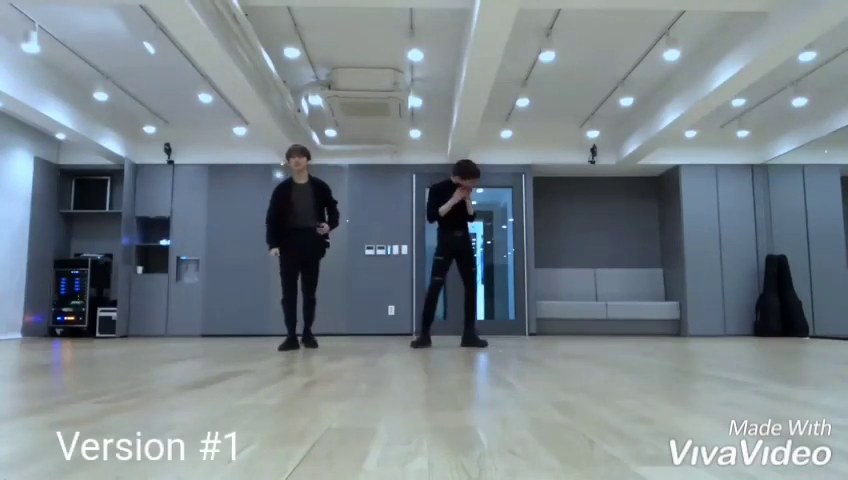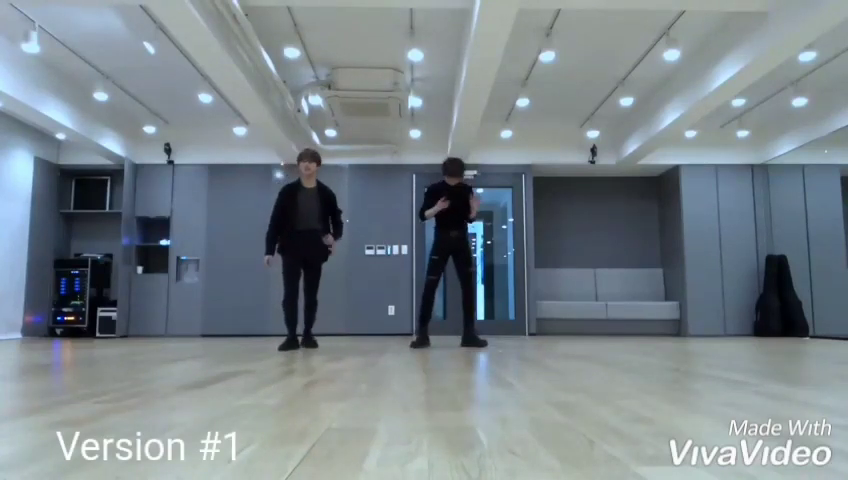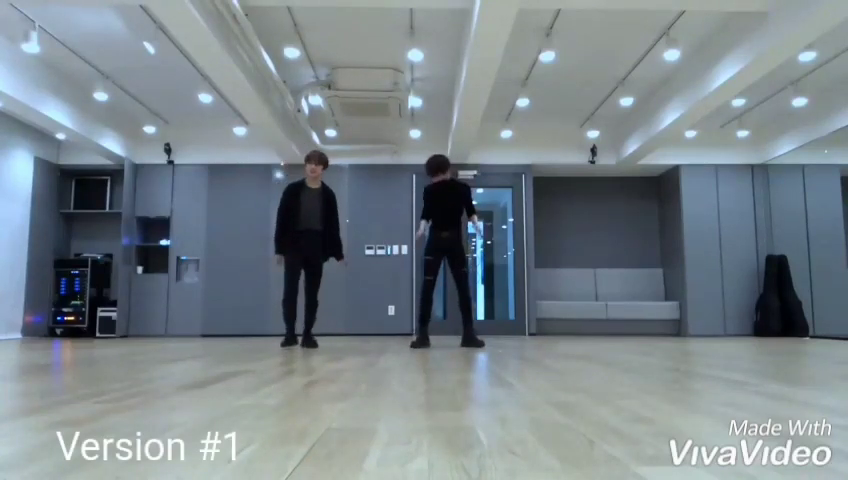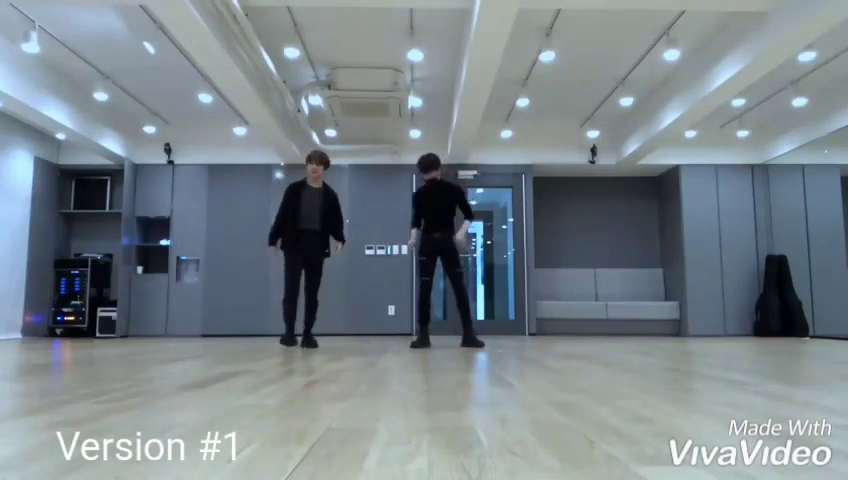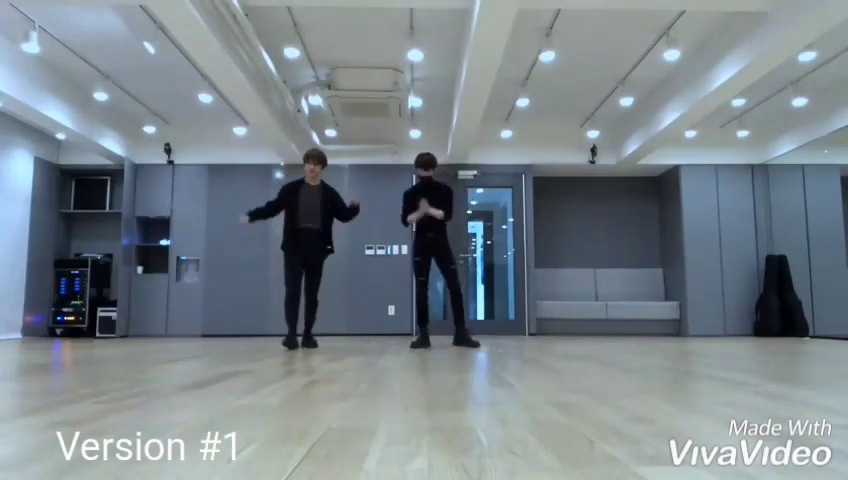
dt=0.2s
person 1, frame 1
left shoulder: (320, 187)
right shoulder: (281, 190)
left elbow: (333, 210)
right elbow: (272, 219)
left wrist: (330, 225)
right wrist: (273, 244)
left hip: (312, 243)
right hip: (288, 244)
left knee: (309, 291)
right knee: (289, 292)
left ankle: (307, 333)
right ankle: (291, 336)
person 1, frame 2
left shoulder: (326, 193)
right shoulder: (288, 191)
left elbow: (336, 218)
right elbow: (276, 221)
left wrist: (334, 236)
right wrist: (269, 249)
left hip: (316, 247)
right hip: (292, 245)
left knee: (311, 293)
right knee: (290, 292)
left ankle: (307, 334)
right ankle: (291, 336)
person 1, frame 3
left shoulder: (328, 195)
right shoulder: (292, 190)
left elbow: (333, 225)
right elbow: (282, 220)
left wrist: (338, 253)
right wrist: (279, 249)
left hip: (317, 247)
right hip: (294, 245)
left knee: (312, 293)
right knee: (290, 290)
left ankle: (308, 334)
right ankle: (290, 333)
person 1, frame 4
left shoulder: (329, 195)
right shoulder: (294, 189)
left elbow: (336, 221)
right elbow: (283, 216)
left wrist: (340, 239)
right wrist: (273, 240)
left hip: (317, 246)
right hip: (294, 245)
left knee: (312, 292)
right knee: (291, 289)
left ankle: (307, 334)
right ankle: (289, 332)
person 1, frame 5
left shoulder: (329, 193)
right shoulder: (291, 189)
left elbow: (343, 215)
right elbow: (272, 208)
left wrist: (354, 207)
right wrist: (252, 215)
left hip: (317, 245)
right hip: (294, 244)
left knee: (312, 292)
right knee: (292, 290)
left ankle: (308, 334)
right ankle: (291, 334)
person 2, frame 1
left shoulder: (465, 190)
right shoulder: (438, 189)
left elbow: (471, 217)
right elbow: (432, 217)
left wrist: (467, 199)
right wrist: (453, 201)
left hip: (464, 241)
right hip: (446, 241)
left knee: (471, 286)
right knee: (435, 286)
left ankle: (469, 333)
right ankle: (424, 334)
person 2, frame 2
left shoulder: (466, 191)
right shoulder: (433, 190)
right elbow: (423, 214)
left wrist: (474, 208)
right wrist: (436, 209)
left hip: (461, 241)
right hip: (441, 240)
left knee: (468, 287)
right knee: (430, 286)
left ankle: (469, 333)
right ankle: (422, 333)
person 2, frame 3
left shoulder: (462, 189)
right shoulder: (429, 191)
left elbow: (470, 211)
left wrist: (476, 223)
right wrist: (421, 229)
left hip: (455, 240)
right hip: (434, 241)
left knee: (463, 287)
right knee: (427, 287)
left ankle: (468, 334)
right ankle: (423, 334)
person 2, frame 4
left shoulder: (453, 190)
right shoulder: (419, 194)
left elbow: (468, 214)
left wrist: (462, 231)
right wrist: (413, 237)
left hip: (448, 242)
right hip: (427, 242)
left knee: (459, 287)
right knee: (424, 288)
left ankle: (468, 334)
right ankle: (423, 334)
person 2, frame 5
left shoulder: (444, 190)
right shoulder: (410, 193)
left elbow: (447, 215)
right elbow: (405, 220)
left wrist: (430, 210)
right wrist: (418, 214)
left hip: (440, 240)
right hip: (421, 241)
left knee: (454, 285)
right knee: (421, 288)
left ankle: (461, 332)
right ankle: (423, 334)
